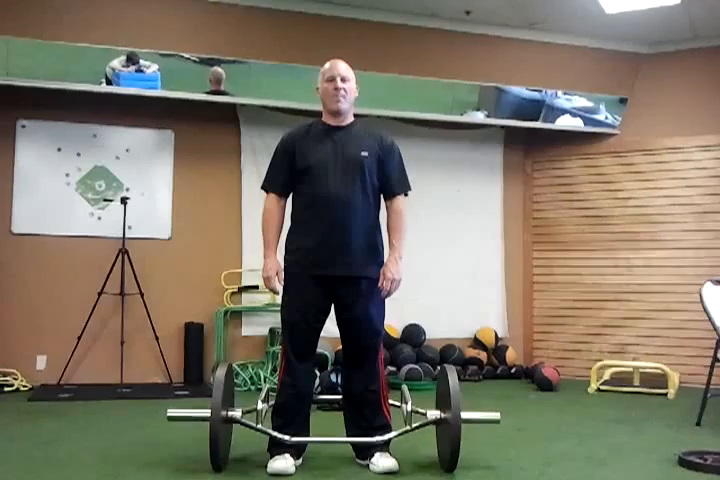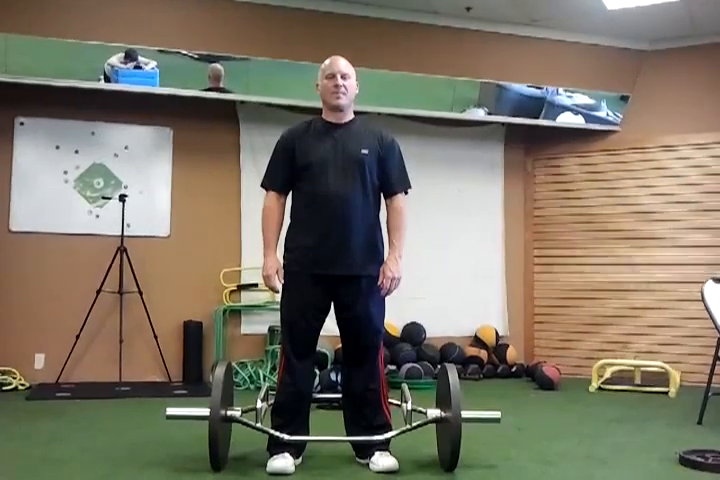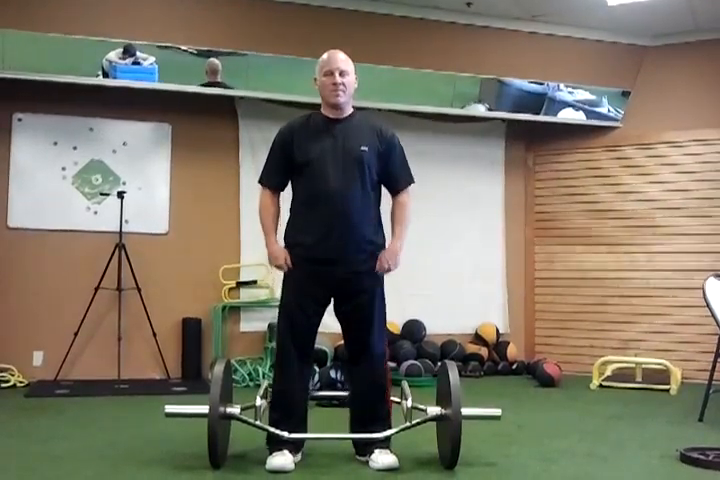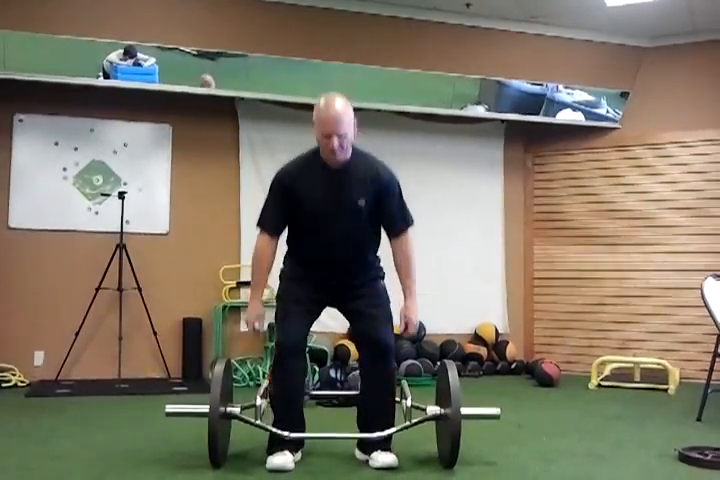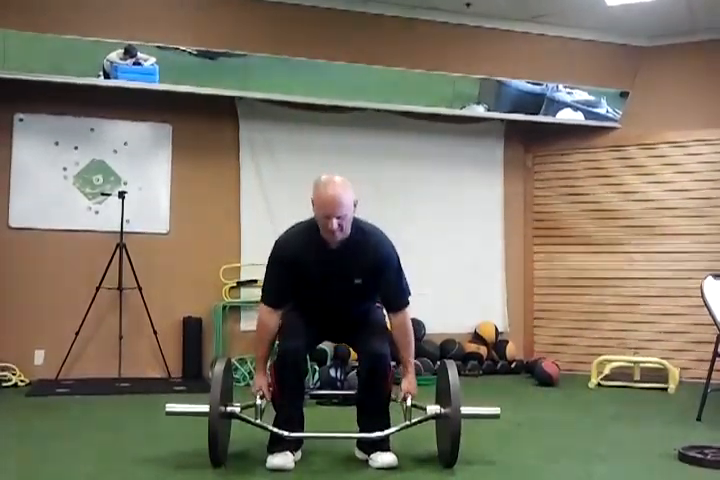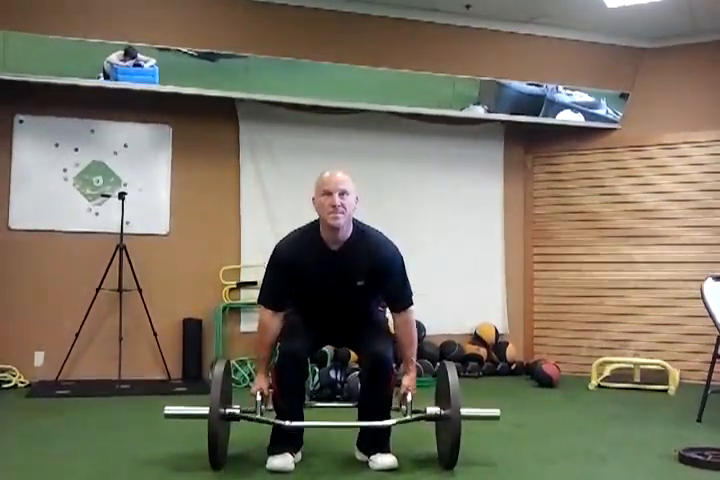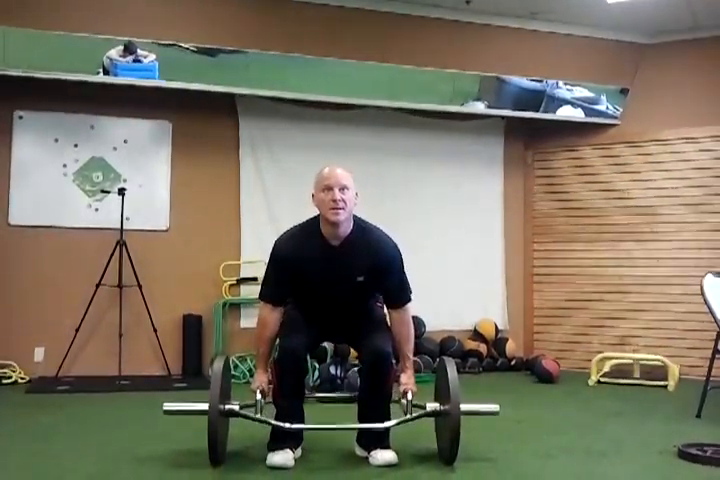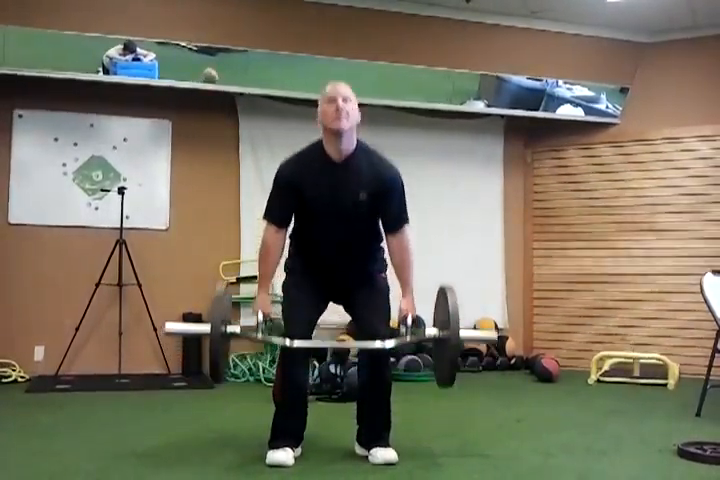
dt=0.5s
person 1, frame 1
left shoulder: (379, 144)
right shoulder: (295, 141)
left elbow: (396, 201)
right elbow: (275, 199)
left wrist: (395, 257)
right wrist: (270, 254)
left hip: (363, 269)
right hip: (305, 268)
left knee: (365, 356)
right knee: (296, 355)
left ankle: (372, 444)
right ankle: (286, 445)
person 1, frame 2
left shoulder: (379, 140)
right shoulder: (295, 138)
left elbow: (396, 200)
right elbow: (275, 197)
left wrist: (395, 256)
right wrist: (269, 253)
left hip: (363, 268)
right hip: (304, 267)
left knee: (365, 355)
right knee: (296, 354)
left ankle: (372, 444)
right ankle: (285, 445)
person 1, frame 3
left shoulder: (379, 135)
right shoulder: (293, 133)
left elbow: (401, 193)
right elbow: (269, 190)
left wrist: (396, 242)
right wrist: (272, 241)
left hip: (363, 264)
right hip: (305, 263)
left knee: (368, 353)
right knee: (293, 351)
left ankle: (373, 442)
right ankle: (285, 442)
person 1, frame 4
left shoulder: (377, 175)
right shoulder: (292, 175)
left elbow: (400, 238)
right elbow: (267, 237)
left wrist: (410, 299)
right wrist: (255, 299)
left hip: (362, 279)
right hip: (303, 279)
left knee: (380, 343)
right knee: (288, 344)
left ankle: (375, 442)
right ankle: (285, 443)
person 1, frame 5
left shoulder: (378, 246)
right shoulder: (290, 245)
left elbow: (398, 311)
right elbow: (271, 310)
left wrist: (408, 372)
right wrist: (261, 370)
left hip: (360, 315)
right hip: (305, 313)
left knee: (377, 355)
right knee: (289, 352)
left ankle: (374, 442)
right ankle: (285, 443)
person 1, frame 6
left shoulder: (382, 250)
right shoulder: (290, 249)
left elbow: (402, 311)
right elbow: (271, 312)
left wrist: (410, 370)
right wrist: (261, 373)
left hip: (363, 318)
right hip: (307, 317)
left knee: (381, 357)
right knee: (289, 354)
left ankle: (373, 444)
right ankle: (285, 444)
person 1, frame 7
left shoulder: (380, 246)
right shoulder: (290, 245)
left elbow: (399, 309)
right elbow: (271, 308)
left wrist: (407, 368)
right wrist: (261, 368)
left hip: (361, 315)
right hip: (307, 313)
left knee: (380, 352)
right knee: (289, 351)
left ankle: (373, 440)
right ankle: (286, 440)
person 1, frame 8
left shoulder: (381, 170)
right shoulder: (295, 169)
left elbow: (397, 234)
right elbow: (275, 231)
left wrist: (407, 295)
right wrist: (263, 291)
left hip: (365, 274)
right hip: (307, 273)
left knee: (377, 345)
right knee: (293, 345)
left ankle: (374, 439)
right ankle: (285, 440)
